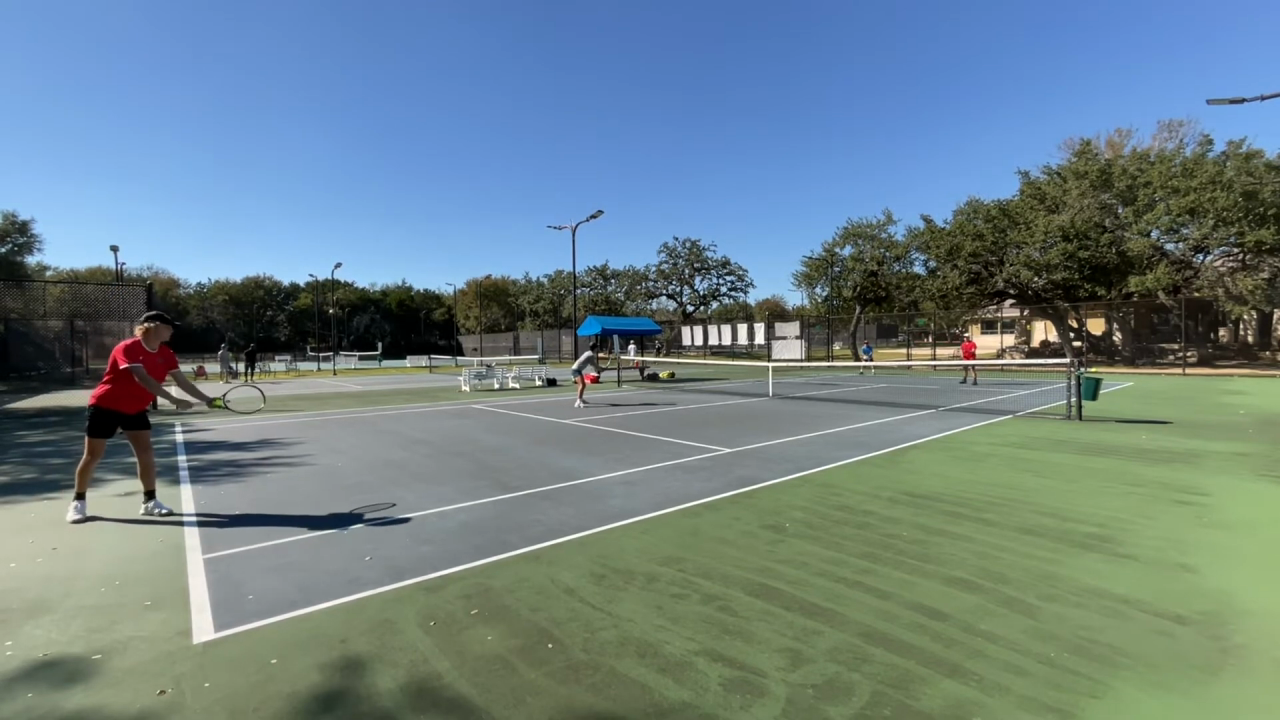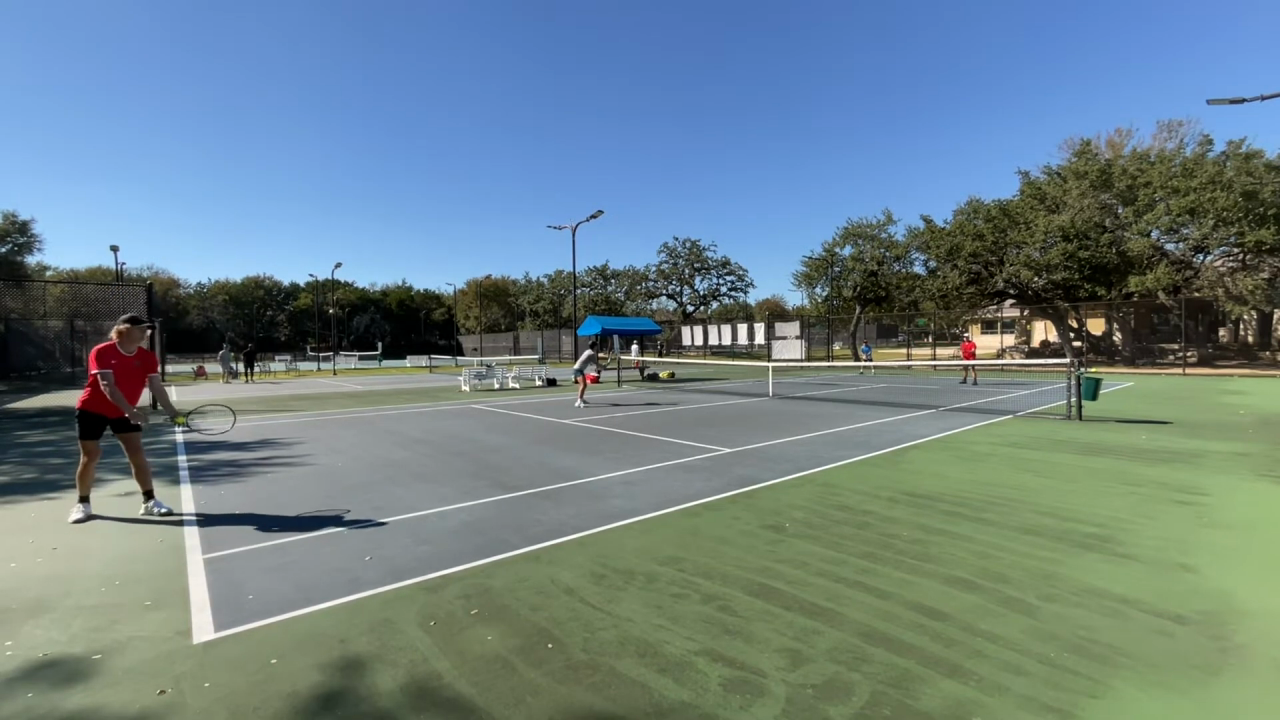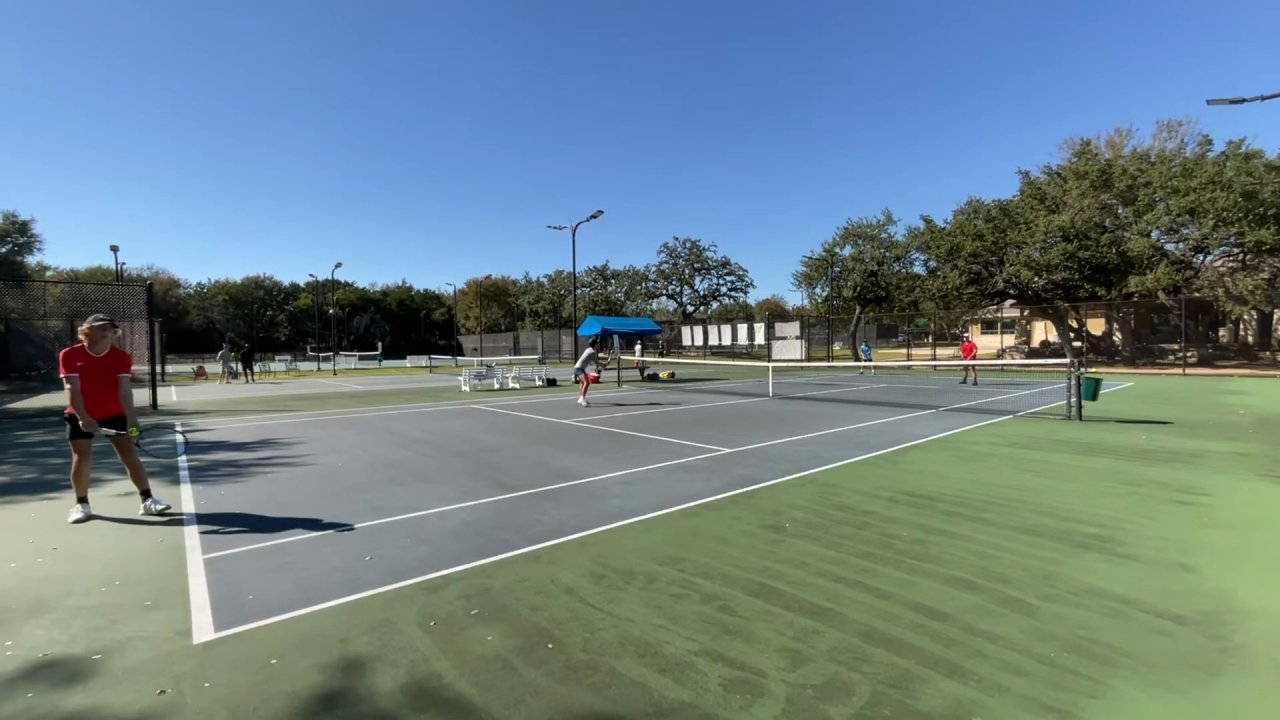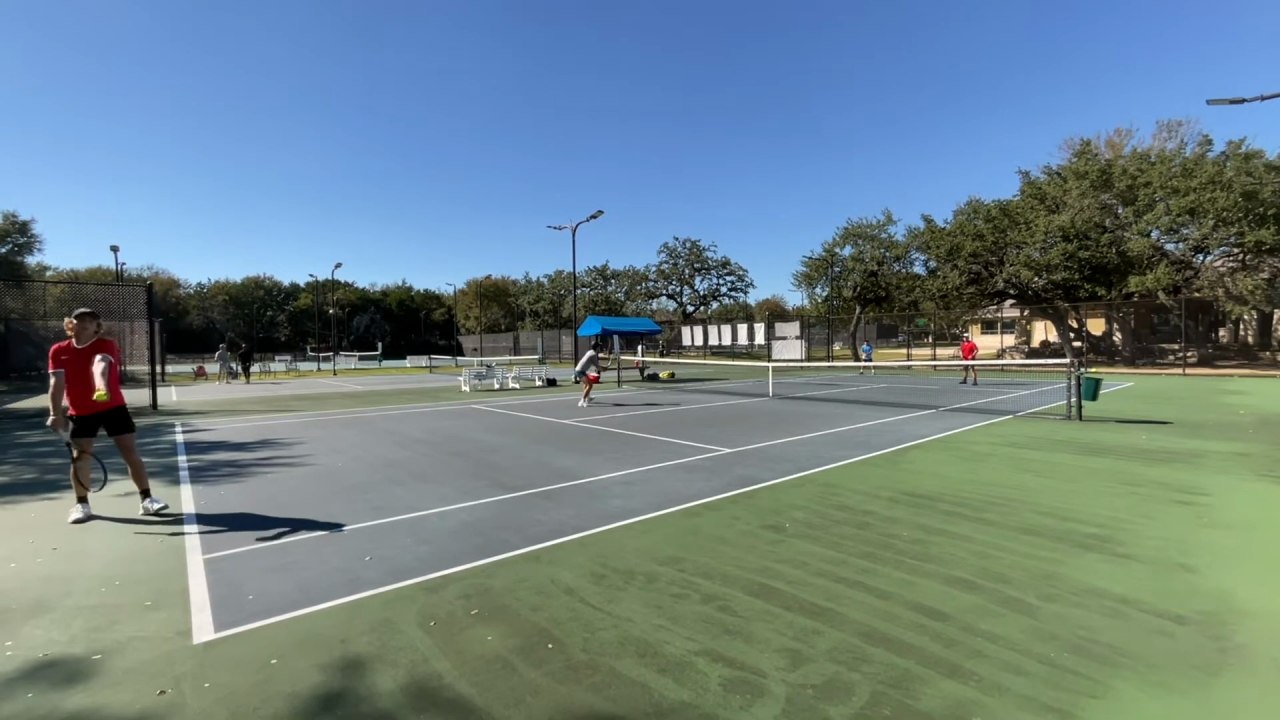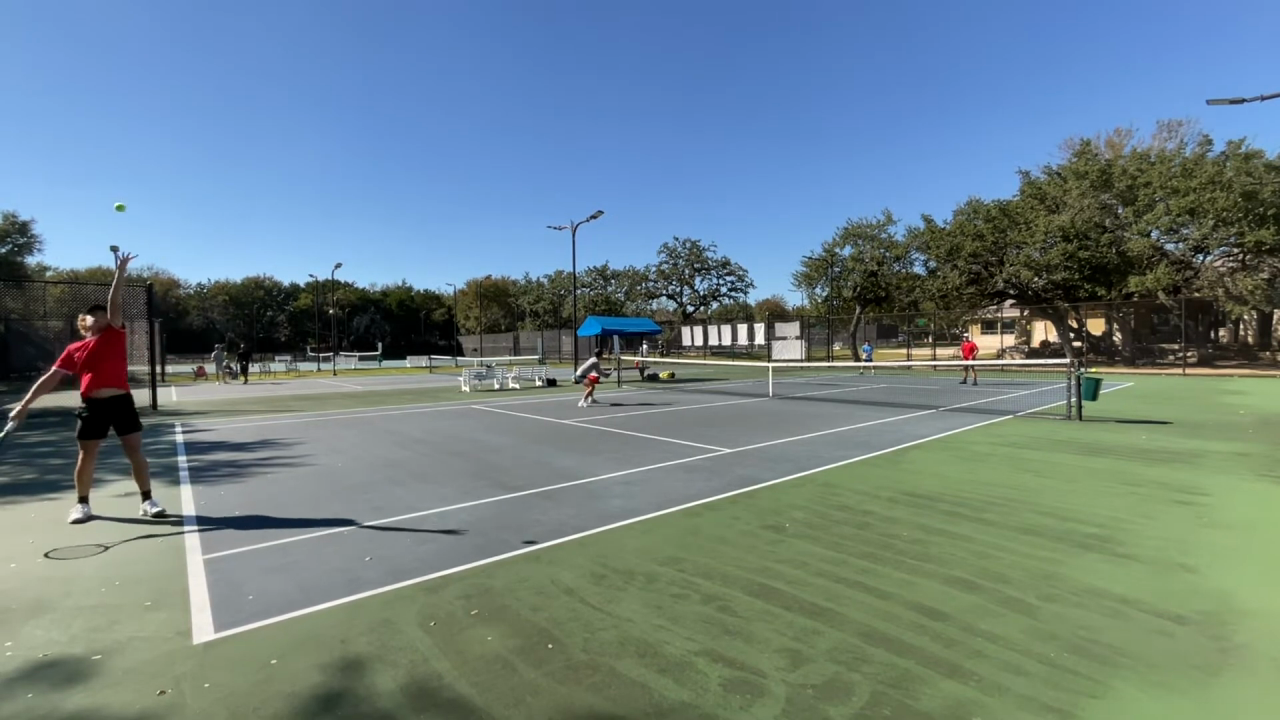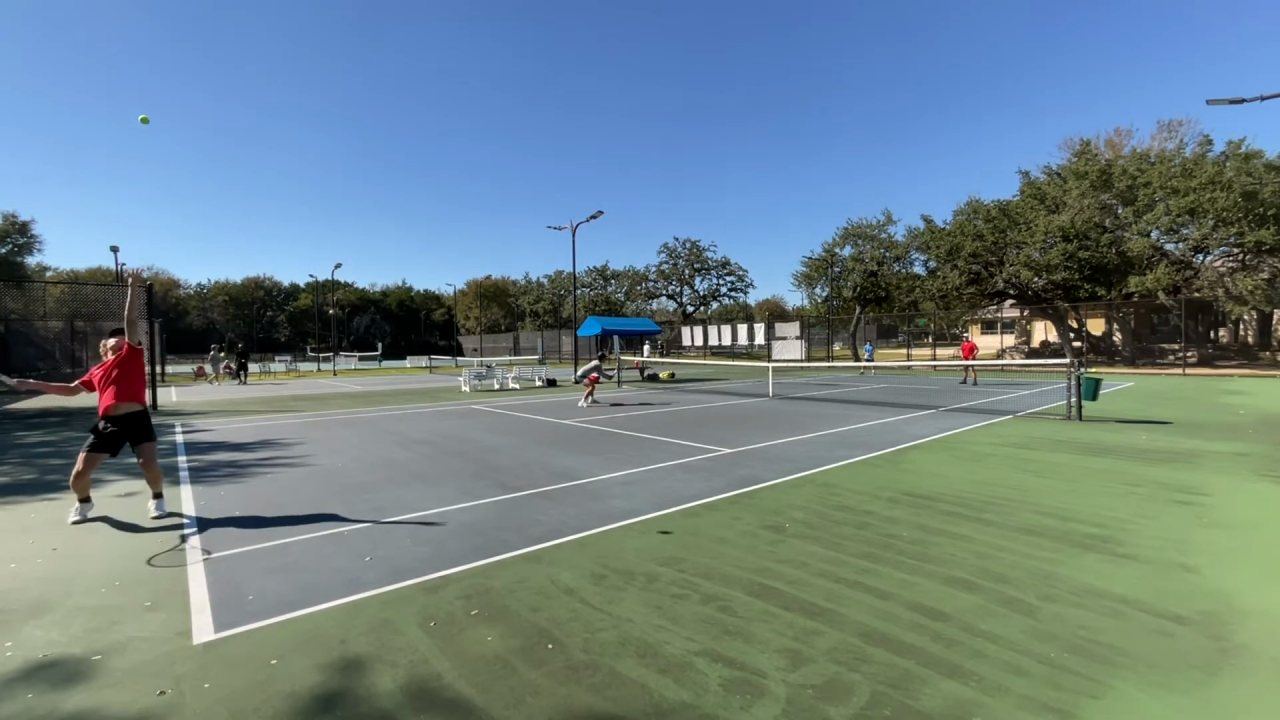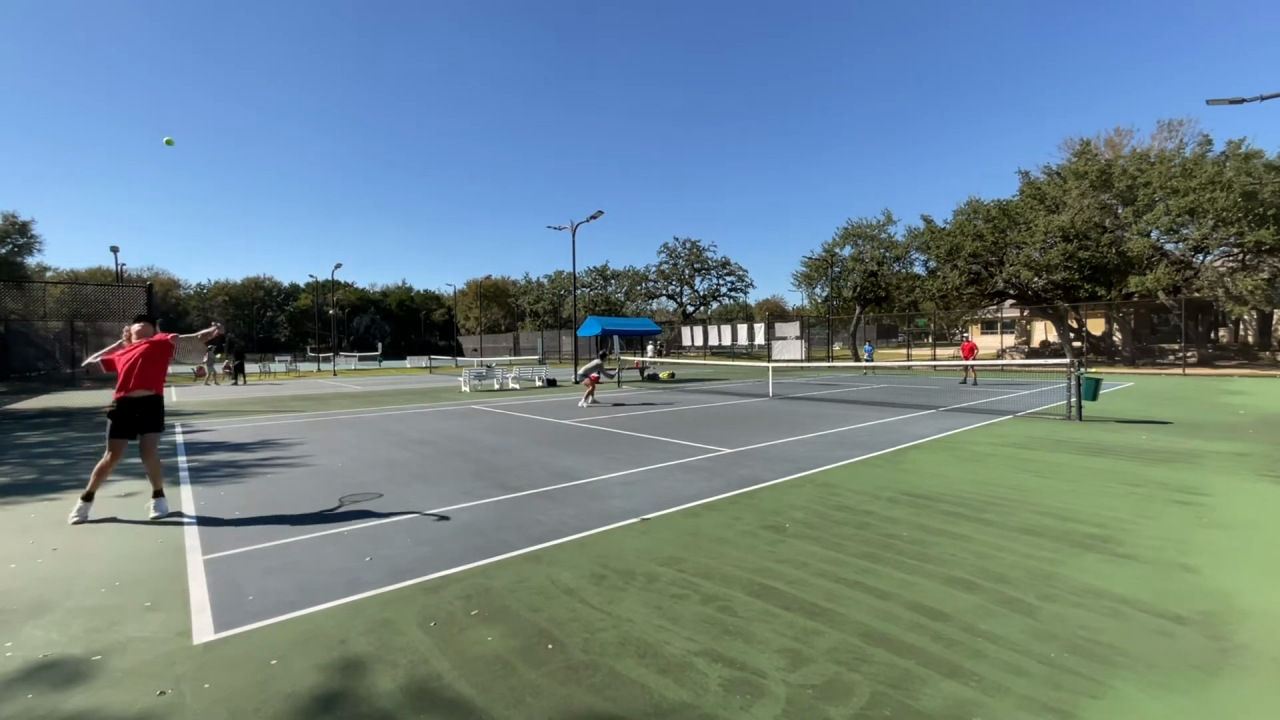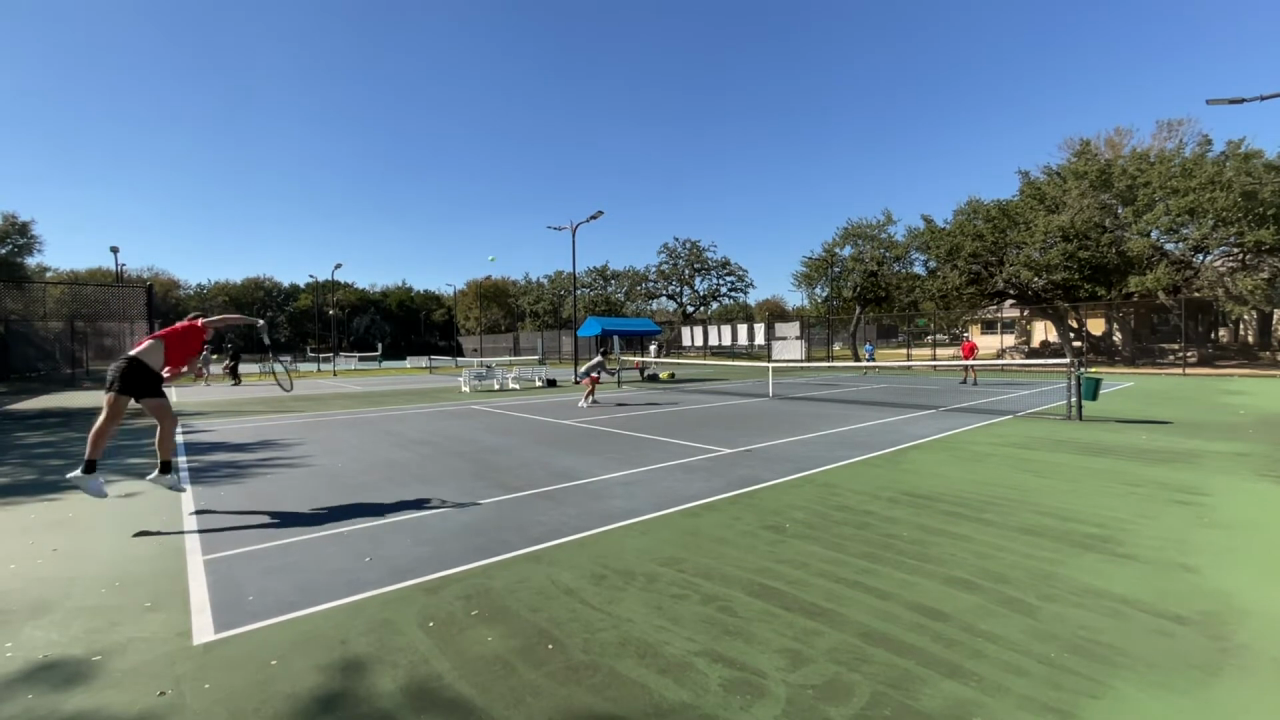
dt=0.3s
person 1, frame 1
left shoulder: (166, 354)
right shoulder: (127, 348)
left elbow: (183, 381)
right elbow: (142, 379)
left wrist: (207, 400)
right wrist: (174, 400)
left hip: (135, 410)
right hip: (105, 406)
left knee: (146, 453)
right knee: (92, 455)
left ankle: (149, 501)
right ankle: (78, 501)
person 1, frame 2
left shoulder: (147, 357)
right shoulder: (101, 352)
left elbow: (156, 387)
right elbow: (107, 385)
left wrist: (172, 412)
right wrist: (130, 411)
left hip: (123, 413)
right hip: (92, 411)
left knee: (138, 455)
right knee: (90, 457)
left ankle: (150, 501)
right ankle: (83, 504)
person 1, frame 3
left shoulder: (121, 357)
right shoulder: (69, 355)
left elbow: (124, 390)
right elbow: (72, 389)
left wrist: (132, 420)
right wrist: (84, 418)
left hip: (113, 414)
right hip: (82, 416)
left knee: (130, 456)
right knee: (81, 458)
left ankle: (148, 500)
right ankle: (81, 504)
person 1, frame 4
left shoulder: (105, 345)
right shoulder: (58, 351)
left elbow: (101, 365)
right elbow: (56, 384)
left wrist: (102, 388)
right wrist: (55, 413)
left hip: (113, 408)
right hip: (80, 413)
left knee: (131, 454)
right knee: (80, 458)
left ankle: (147, 500)
right ankle: (82, 504)
person 1, frame 5
left shoulder: (114, 333)
right shoulder: (75, 350)
left elbow: (113, 304)
right elbow: (51, 378)
left wrist: (120, 272)
right wrist: (25, 404)
left hip: (121, 401)
right hip: (93, 407)
left knee: (135, 453)
right knee: (87, 456)
left ankle: (147, 501)
right ankle: (82, 503)
person 1, frame 6
left shoulder: (132, 354)
right shoulder: (97, 371)
left elbow: (131, 321)
right elbow: (72, 388)
left wrist: (132, 288)
right wrist: (32, 384)
left hip: (136, 419)
right hip: (108, 423)
left knee: (149, 463)
right knee: (80, 472)
left ankle: (157, 498)
right ankle: (84, 503)
person 1, frame 7
left shoulder: (159, 342)
right shoulder: (118, 355)
left elbow: (183, 338)
right elbow: (91, 362)
left wrist: (208, 333)
right wrist: (120, 342)
left hip: (150, 403)
right hip: (122, 404)
left knee: (148, 454)
right knee: (112, 456)
left ankle: (158, 498)
right ankle: (85, 501)
person 1, frame 8
left shoulder: (189, 348)
right shoulder: (191, 330)
right elbow: (217, 320)
right wrist: (253, 320)
left hip: (147, 372)
right hip: (133, 366)
left knee: (168, 420)
right knee: (111, 415)
left ankle: (164, 472)
right ankle: (88, 470)
